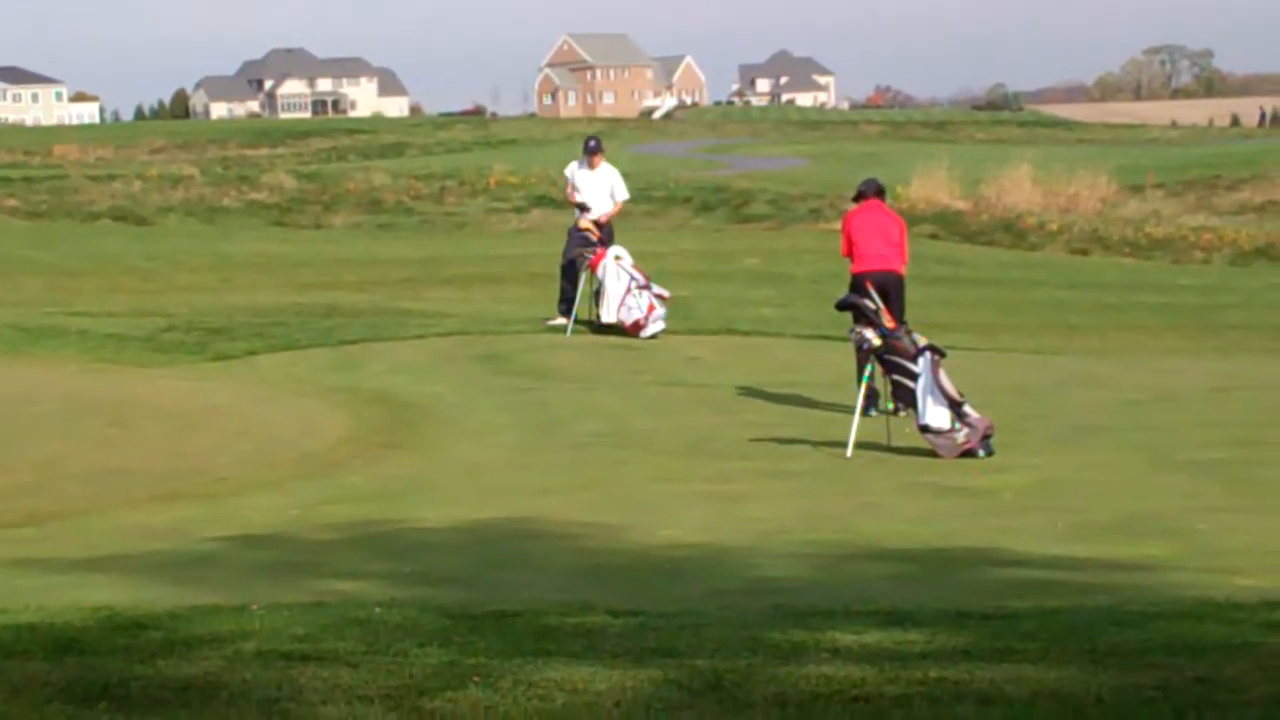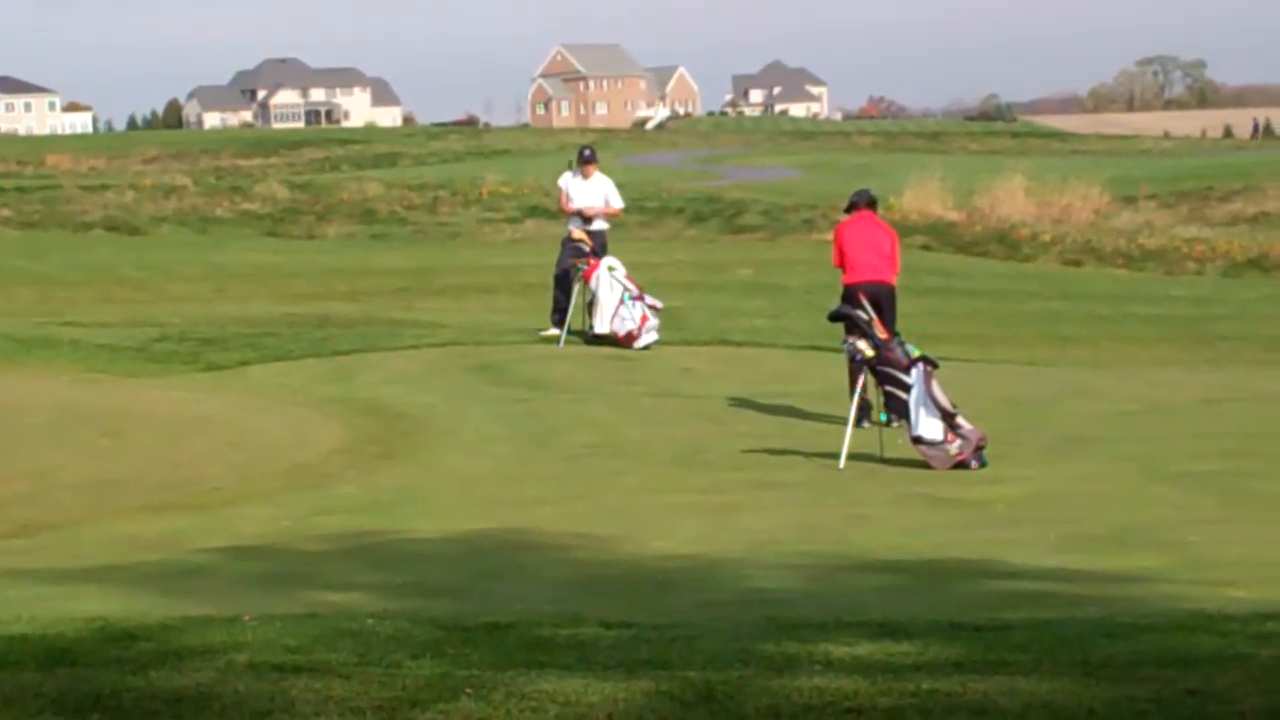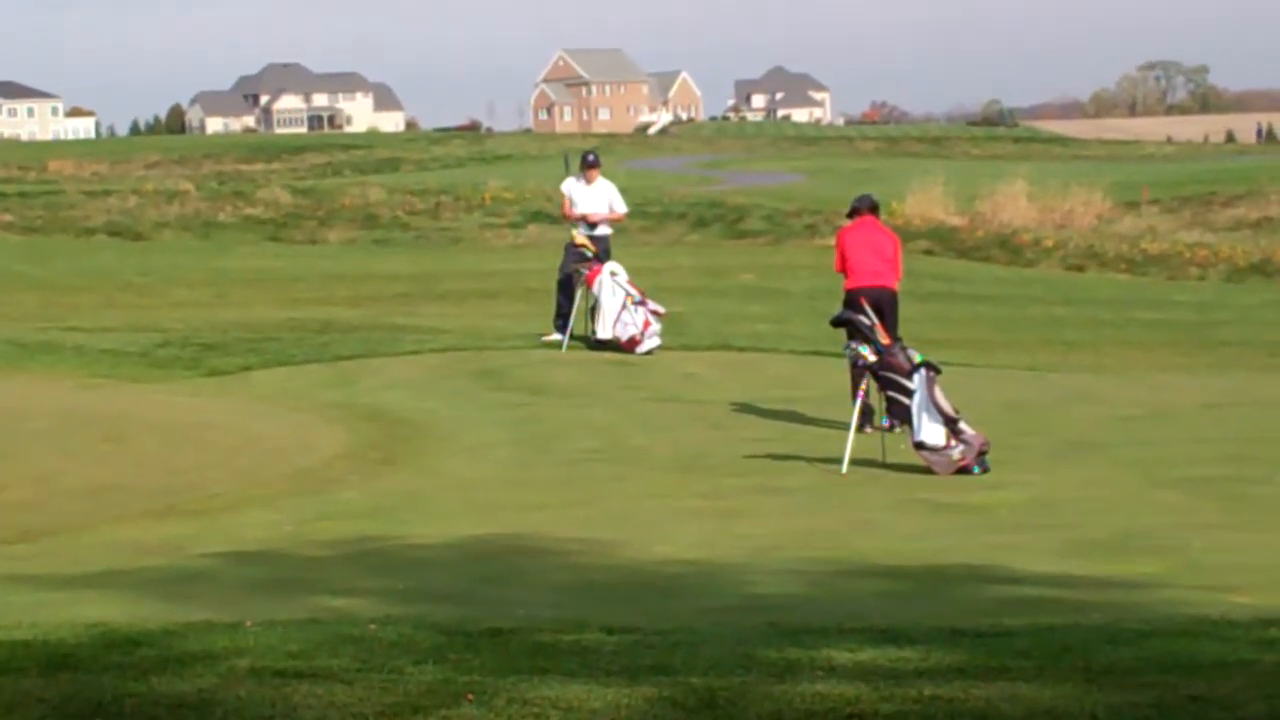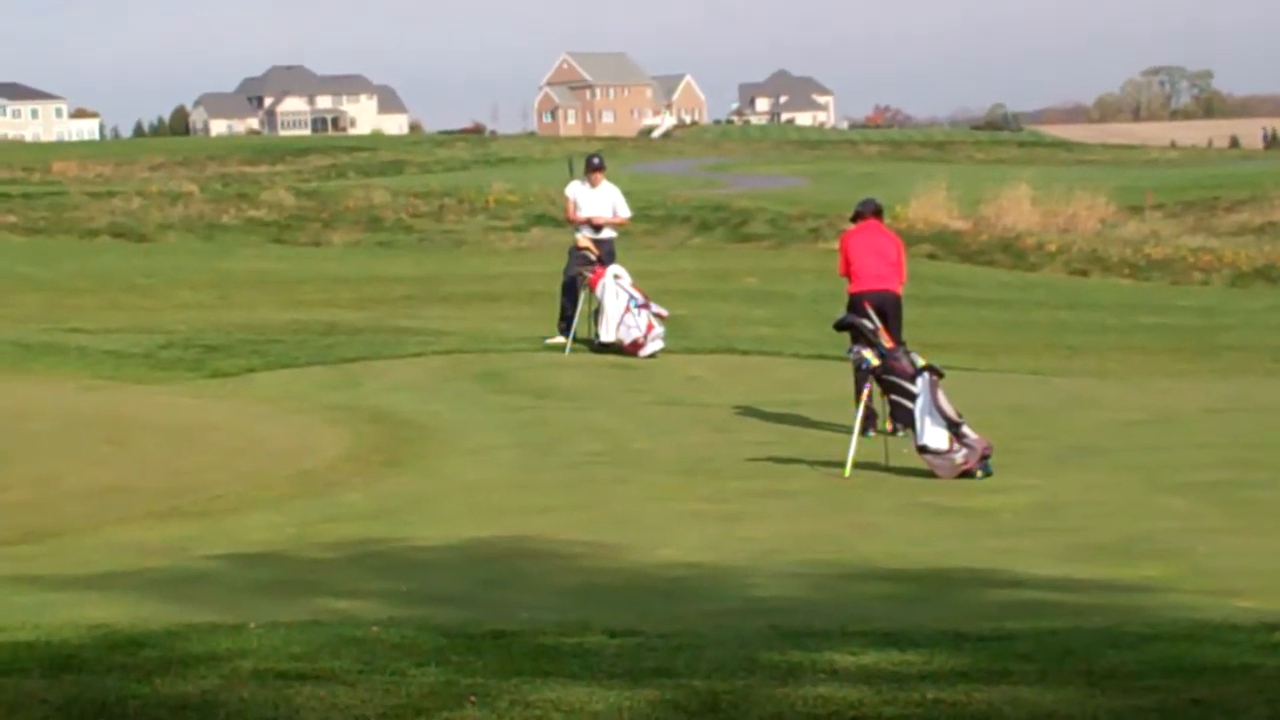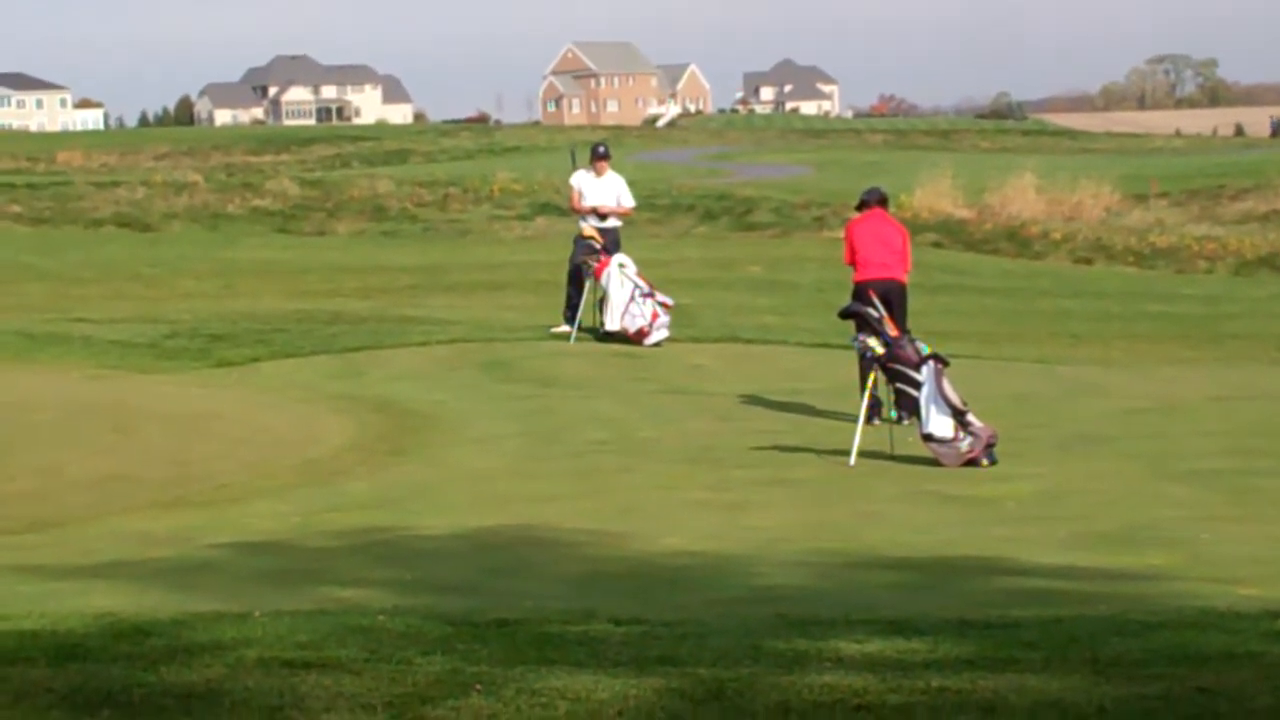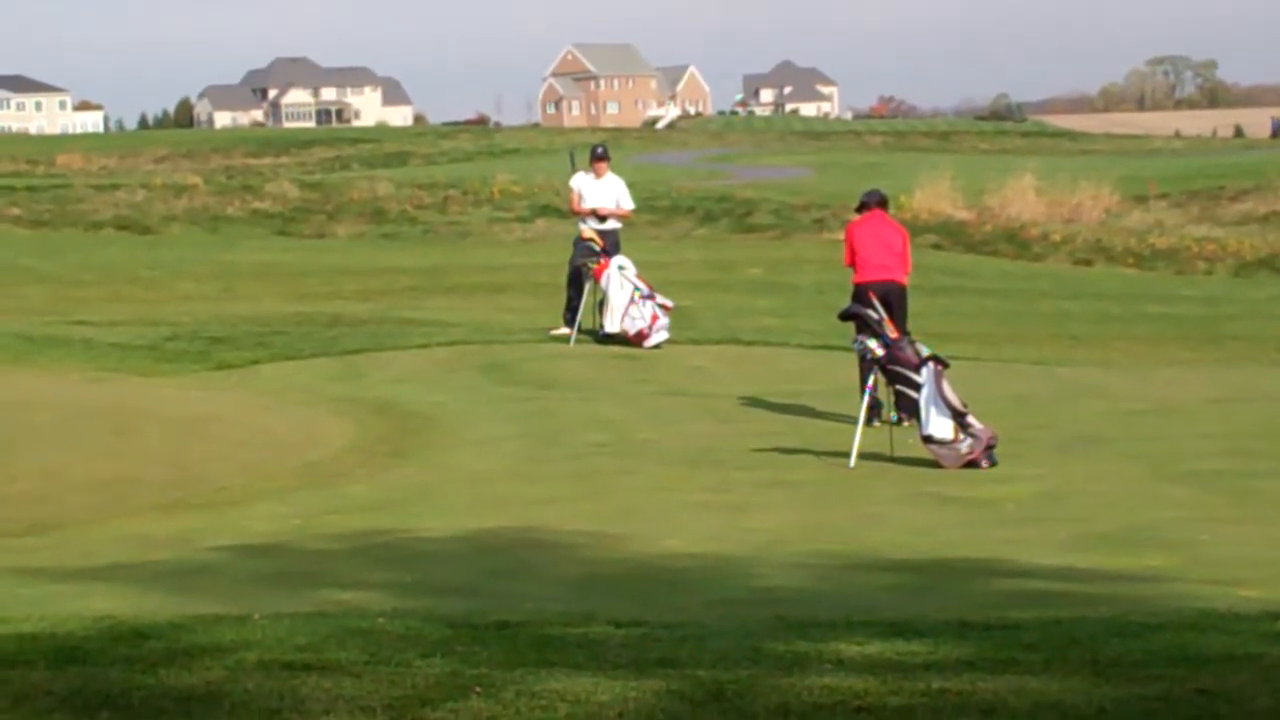
dt=0.2s
person 1, frame 1
left shoulder: (851, 217)
right shoulder: (896, 219)
left elbow: (847, 252)
right elbow: (904, 257)
left hip: (864, 277)
right hip: (893, 277)
left ankle: (870, 402)
person 1, frame 2
left shoulder: (843, 228)
right shoulder: (888, 230)
left elbow: (838, 263)
right elbow: (895, 268)
left hip: (856, 288)
right hip: (884, 287)
left ankle: (863, 413)
person 1, frame 3
left shoulder: (845, 233)
right shoulder: (890, 235)
left elbow: (840, 268)
right elbow: (898, 273)
left hip: (857, 293)
right hip: (886, 292)
left ankle: (865, 418)
person 1, frame 4
left shoulder: (848, 237)
right shoulder: (894, 239)
left elbow: (844, 271)
right elbow: (901, 278)
left hip: (861, 296)
right hip: (890, 297)
left ankle: (868, 422)
right ankle: (899, 420)
person 1, frame 5
left shoulder: (853, 225)
right shoulder: (899, 228)
left elbow: (850, 260)
right elbow: (906, 266)
left hip: (866, 284)
right hip: (895, 285)
left ankle: (873, 410)
right ankle: (904, 409)
person 1, frame 6
left shoulder: (854, 227)
right shoulder: (899, 229)
left elbow: (850, 261)
right elbow: (906, 268)
left hip: (866, 286)
right hip: (895, 286)
left ankle: (873, 411)
right ankle: (904, 411)
person 2, frame 1
left shoulder: (611, 173)
right shoulder: (574, 168)
left elbow: (620, 202)
right elbow: (569, 195)
left wrist: (607, 215)
right wrist: (577, 202)
left hip: (602, 226)
right hip: (581, 224)
right knee: (568, 265)
right ankle: (565, 313)
person 2, frame 2
left shoulder: (605, 183)
right shoulder: (567, 178)
left elbow: (617, 210)
right elbow: (563, 206)
left wrist: (596, 211)
right wrist: (577, 211)
left hip: (596, 236)
right hip: (574, 234)
right knee: (561, 275)
right ankle: (558, 324)
person 2, frame 3
left shoulder: (608, 187)
right shoulder: (570, 184)
left elbow: (621, 215)
right elbow: (565, 212)
left wrist: (601, 216)
right wrist: (583, 216)
left hip: (600, 241)
right hip: (578, 239)
right knee: (565, 280)
right ankle: (561, 329)
person 2, frame 4
left shoulder: (612, 191)
right shoulder: (575, 187)
left elbow: (625, 219)
right elbow: (569, 216)
left wrist: (605, 220)
right wrist: (588, 220)
left hip: (604, 244)
right hip: (582, 242)
right knee: (569, 283)
right ankle: (565, 332)
person 2, frame 5
left shoulder: (617, 180)
right shoulder: (580, 177)
left elbow: (628, 209)
right elbow: (574, 206)
left wrist: (610, 209)
right wrist: (593, 209)
left hip: (610, 233)
right knee: (575, 272)
right ankle: (570, 321)
person 2, frame 6
left shoulder: (617, 183)
right shoulder: (580, 179)
left elbow: (628, 212)
right elbow: (574, 208)
left wrist: (609, 211)
right wrist: (592, 210)
left hip: (609, 235)
right hip: (587, 233)
right knee: (575, 274)
right ankle: (569, 323)
